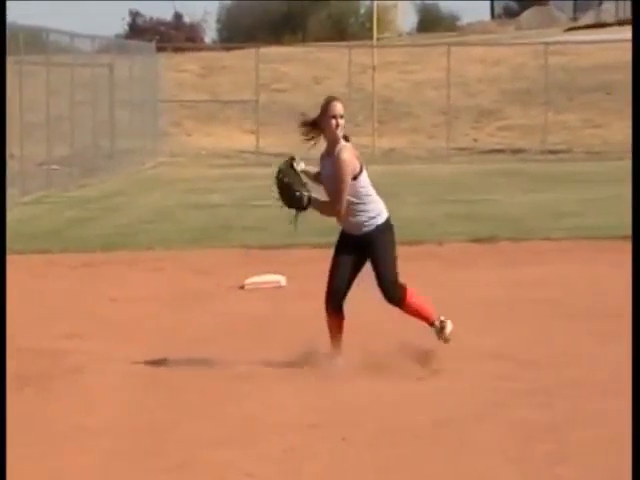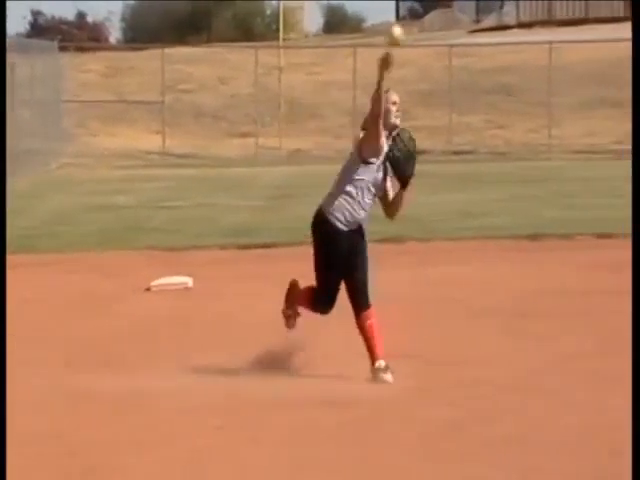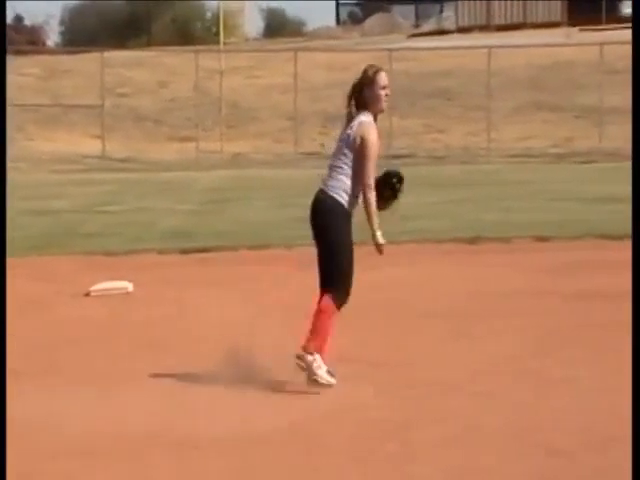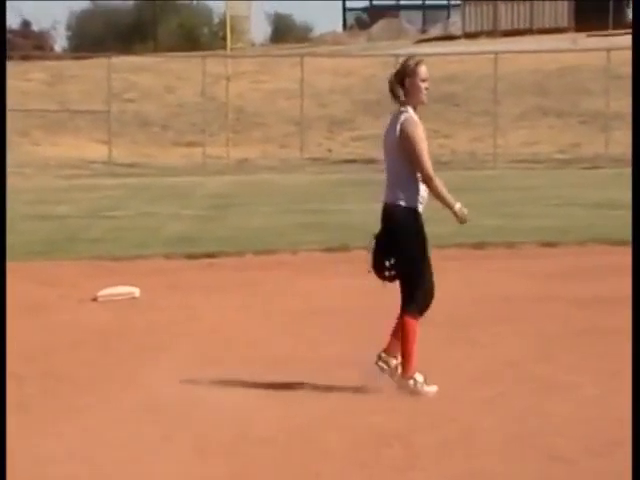
dt=0.4s
person 1, frame 1
left shoulder: (344, 155)
right shoulder: (326, 154)
left elbow: (339, 209)
left wrist: (309, 200)
right wrist: (304, 171)
left hip: (377, 229)
right hip: (351, 234)
left knee: (391, 291)
right knee: (334, 296)
left ankle: (438, 322)
right ankle: (336, 352)
person 1, frame 2
left shoulder: (387, 160)
right shoulder: (371, 142)
left elbow: (391, 213)
right elbow: (377, 110)
left wrist: (405, 188)
right wrist: (383, 67)
left hip: (353, 231)
right hip: (330, 226)
left knee: (361, 300)
right knee: (325, 302)
left ankle: (378, 363)
right ankle: (294, 294)
person 1, frame 3
left shoulder: (356, 123)
right shoulder: (367, 127)
right elbow: (366, 182)
right wrist: (375, 229)
left hip: (330, 208)
right hip: (333, 208)
left knee: (335, 286)
right knee: (337, 286)
left ankle: (317, 359)
right ankle: (310, 353)
person 1, frame 4
left shoulder: (397, 121)
right shoulder: (409, 122)
right elbow: (426, 173)
right wrist: (454, 205)
left hip: (400, 215)
right hip: (404, 216)
left knee: (422, 293)
right knee: (415, 296)
left ankle: (390, 354)
